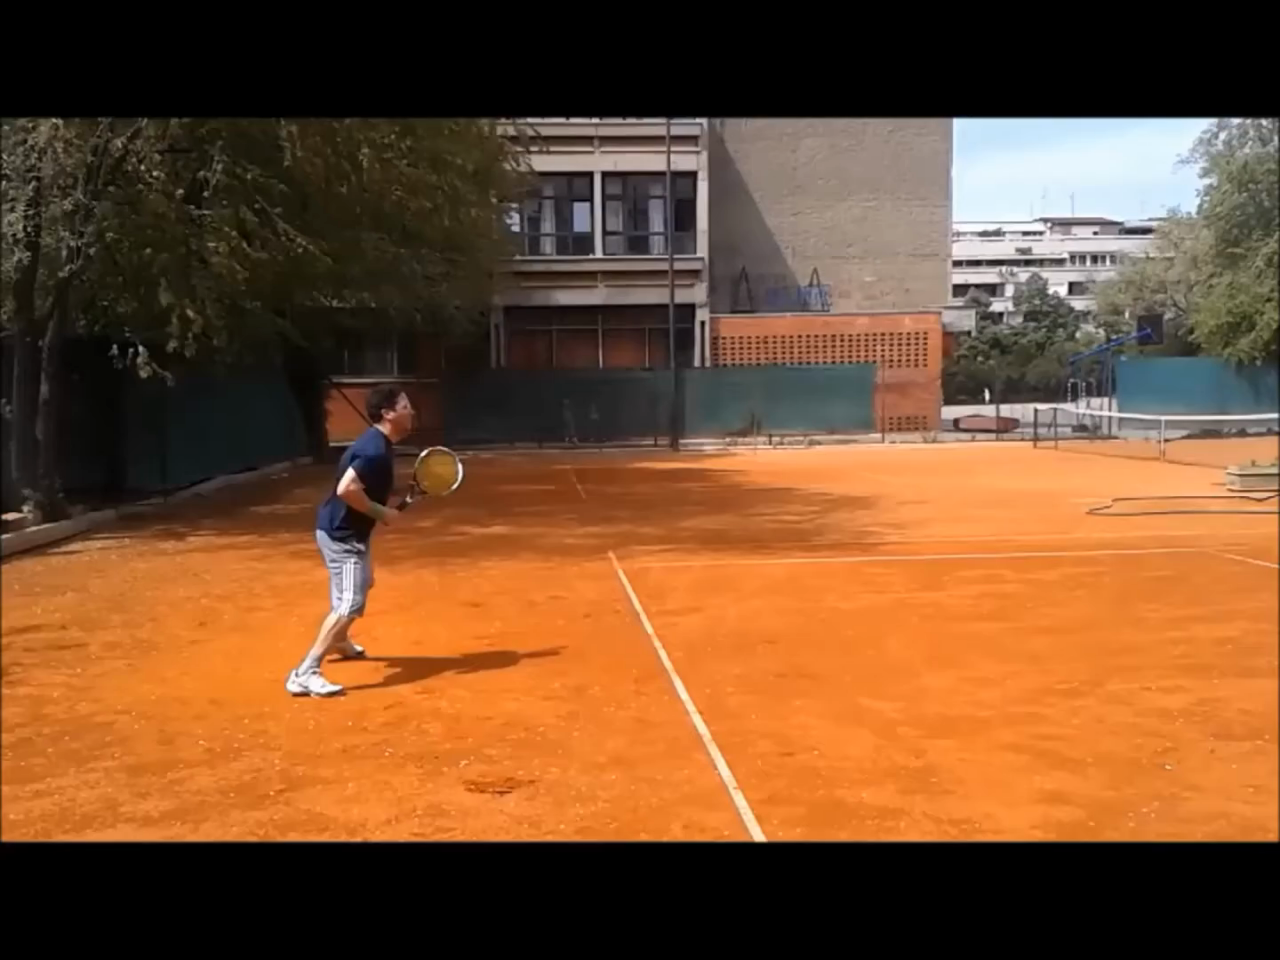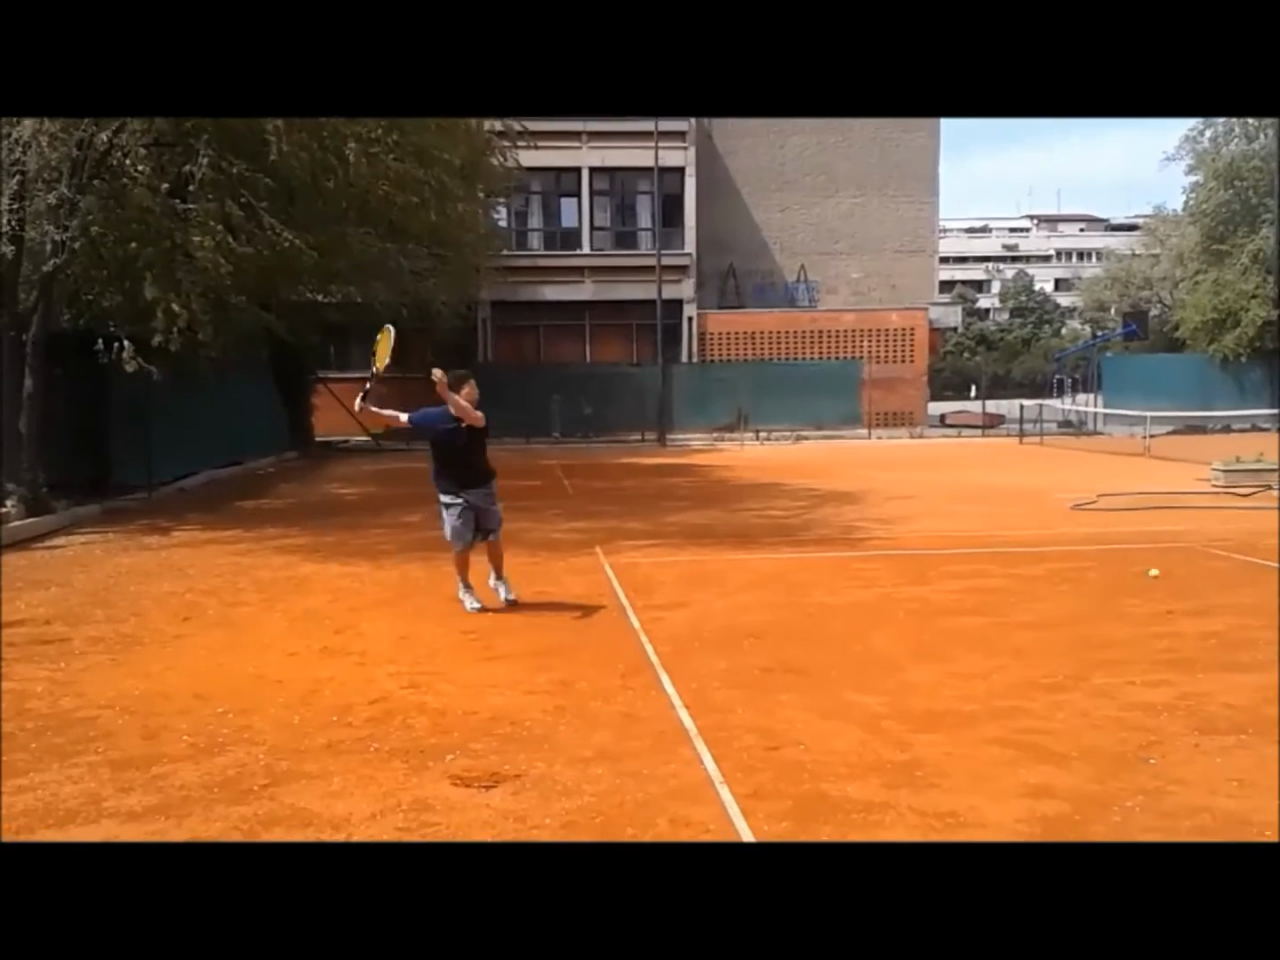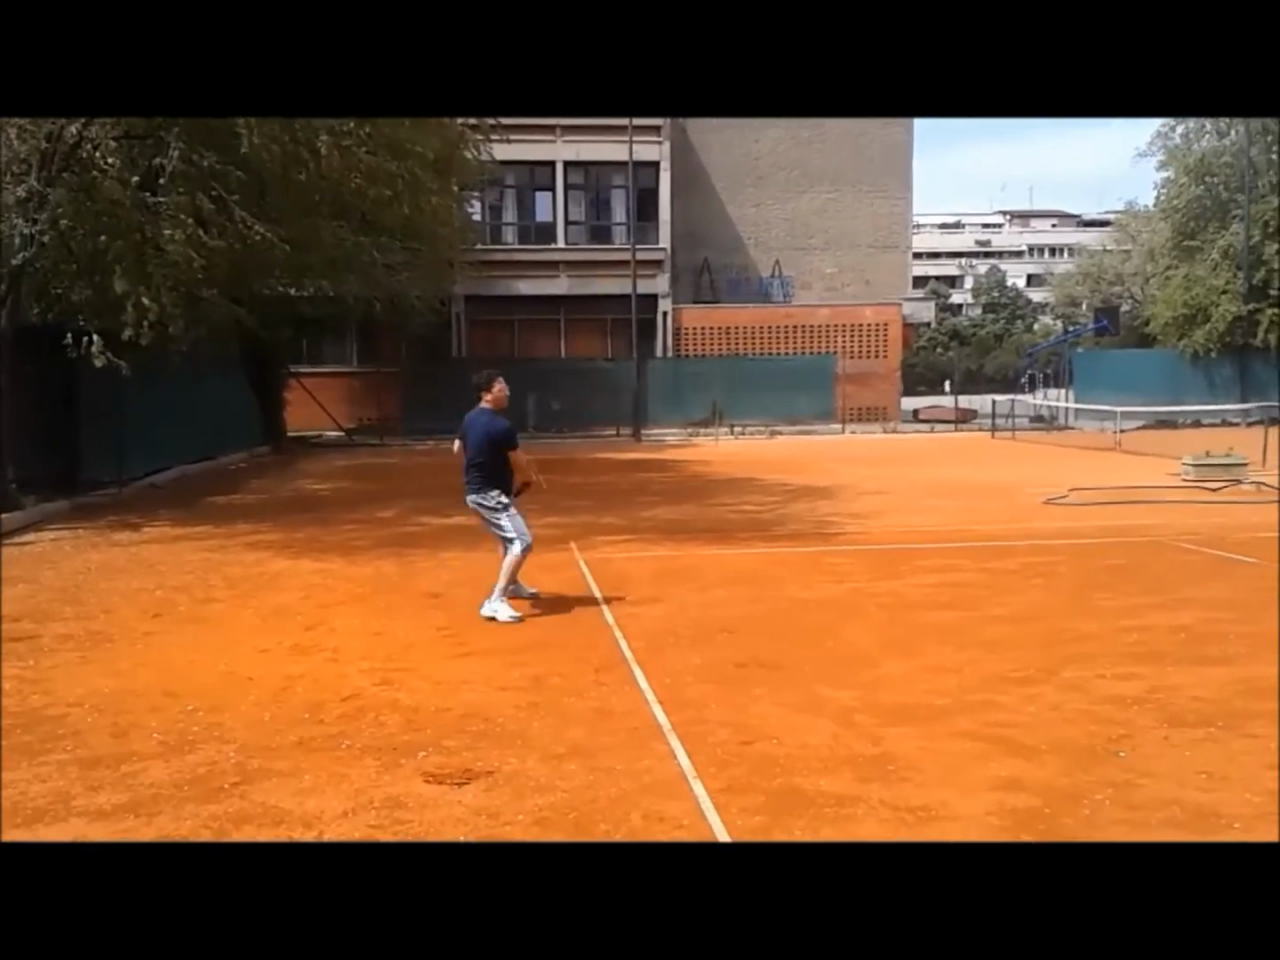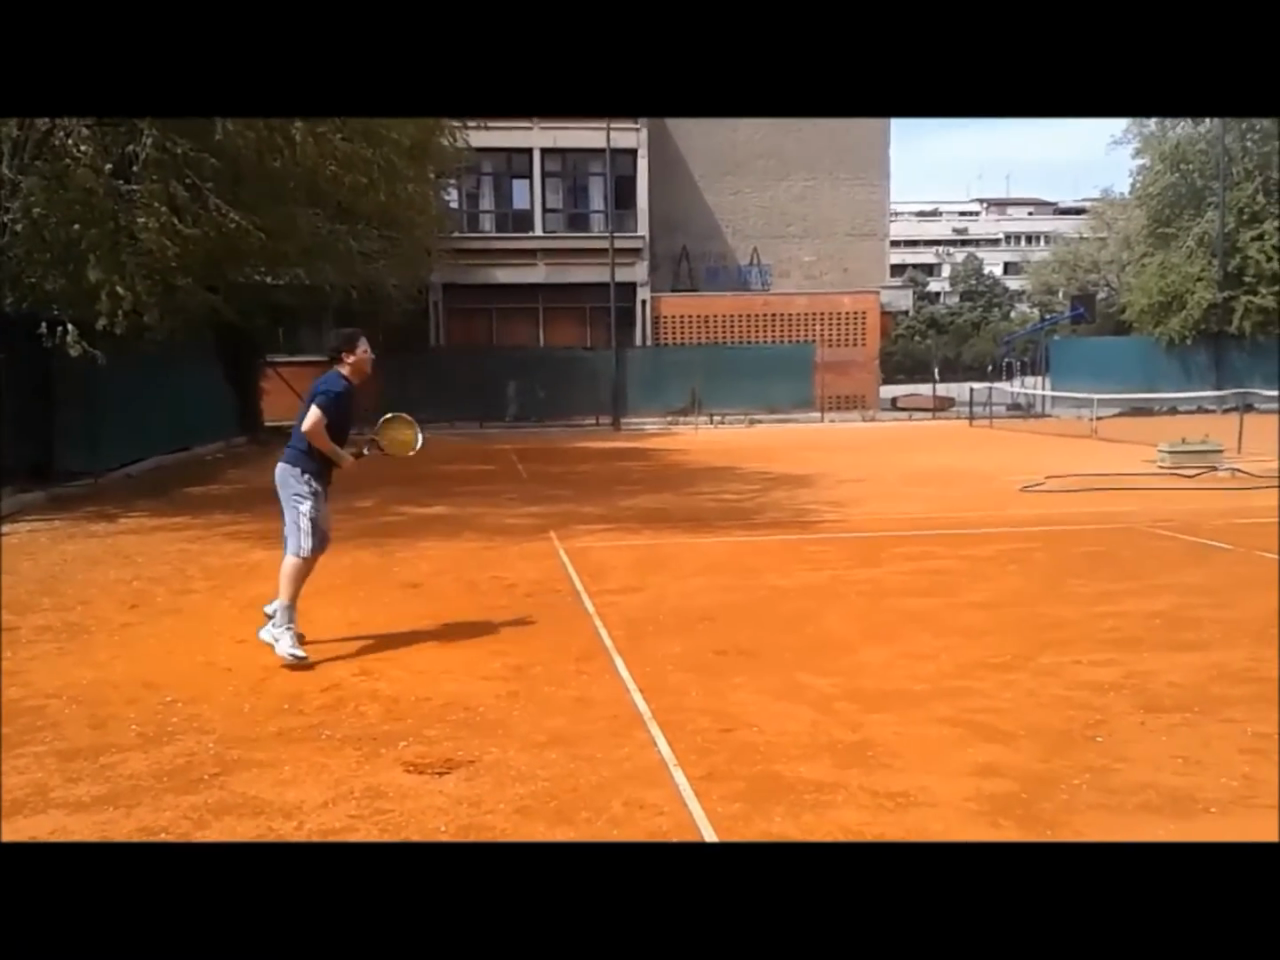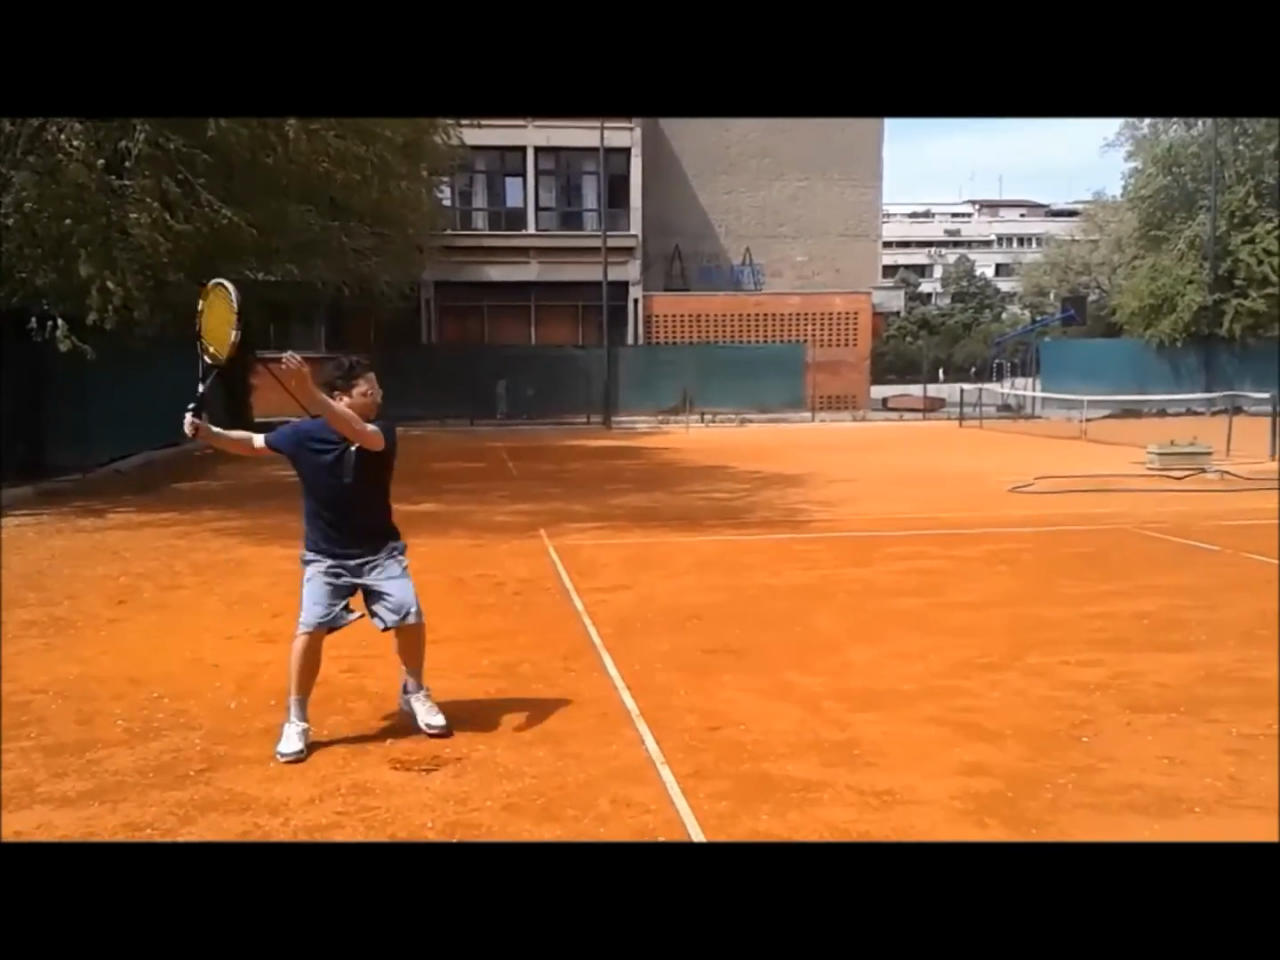
dt=1s
person 1, frame 1
left shoulder: (378, 444)
right shoulder: (375, 450)
right elbow: (346, 490)
left wrist: (387, 502)
right wrist: (381, 512)
left hip: (346, 532)
right hip: (343, 535)
left knee: (353, 594)
right knee: (348, 605)
left ankle: (339, 641)
right ankle: (305, 674)
person 1, frame 2
left shoulder: (477, 418)
right shoulder: (432, 418)
left elbow: (469, 416)
right elbow: (399, 418)
left wrist: (446, 393)
right wrist: (369, 410)
left hip: (482, 488)
right hip: (452, 493)
left knee: (492, 538)
right knee: (460, 543)
left ankle: (499, 580)
right ankle: (465, 589)
person 1, frame 3
left shoulder: (470, 419)
right shoulder: (502, 426)
left elbow: (458, 449)
right elbow: (521, 467)
right wrist: (525, 478)
left hip: (477, 491)
right hip: (491, 494)
left knee: (513, 539)
right knee: (521, 543)
left ankle: (512, 585)
right ankle: (495, 602)
person 1, frame 4
left shoulder: (339, 386)
right shoulder: (337, 388)
right elbow: (310, 427)
right wrist: (339, 455)
left hip: (310, 474)
right hip: (301, 472)
left knee: (315, 546)
right knee: (302, 548)
left ankle: (279, 610)
right ankle: (280, 625)
person 1, frame 5
left shoulder: (381, 434)
right shoulder: (302, 435)
left elbow: (358, 430)
right elbow: (252, 442)
left wrist: (314, 396)
right wrist: (207, 432)
left hip: (380, 552)
right hip: (326, 559)
left knee: (409, 617)
right knee: (309, 631)
left ankle: (414, 691)
right ankle: (297, 721)
